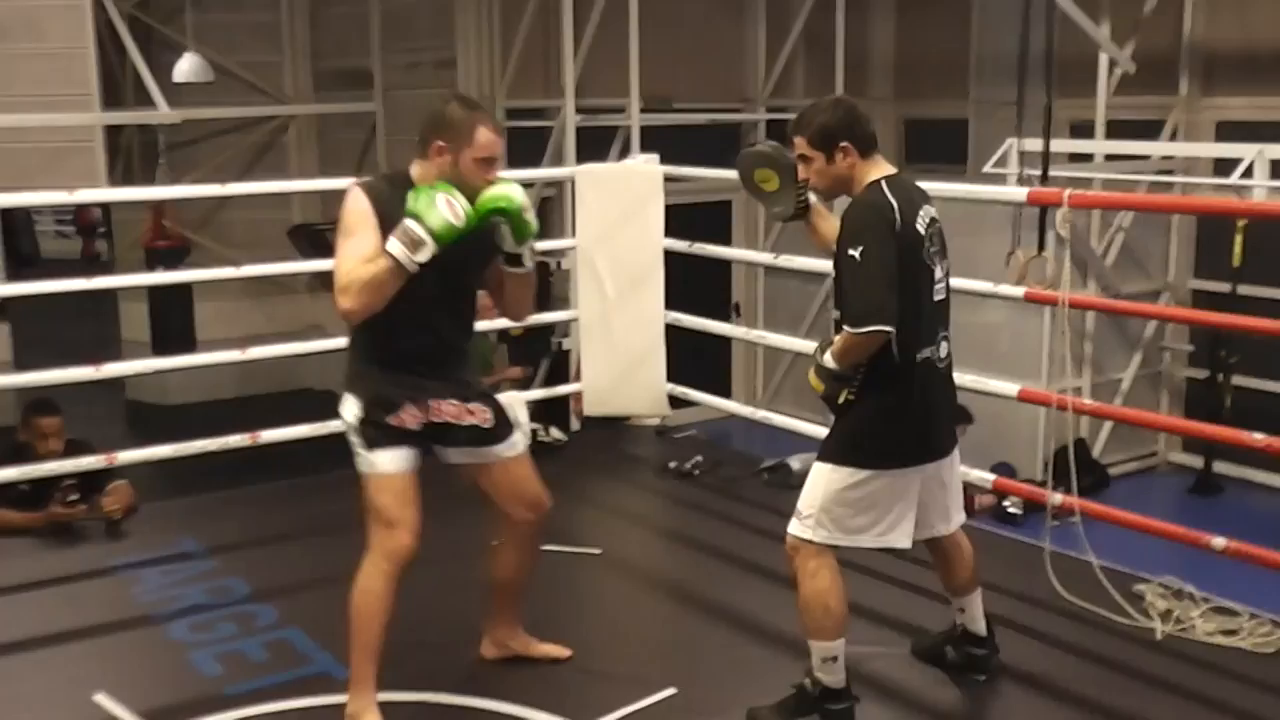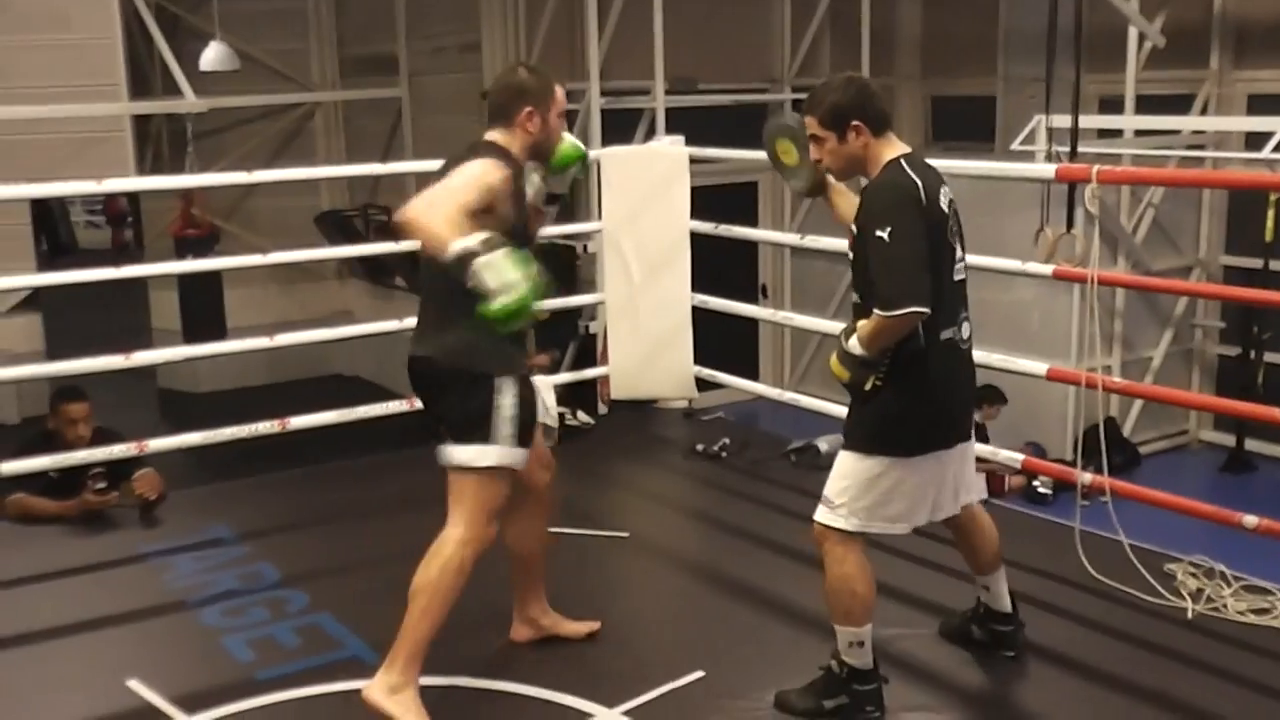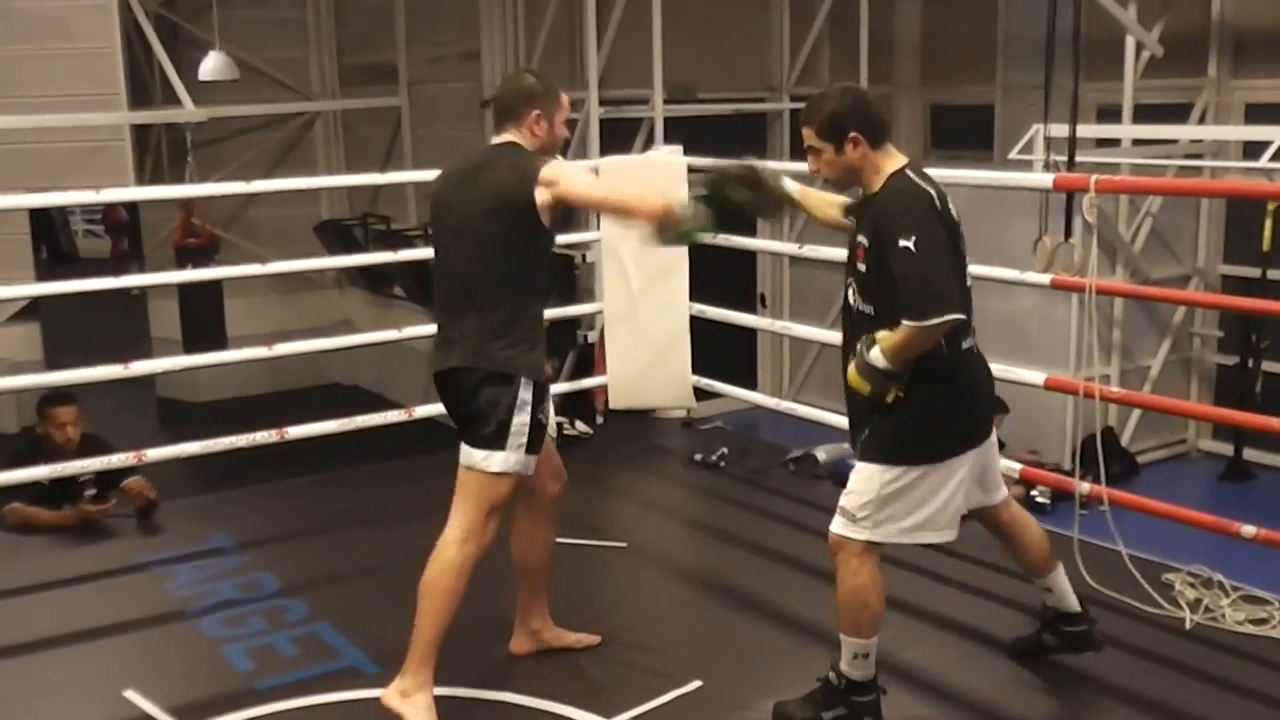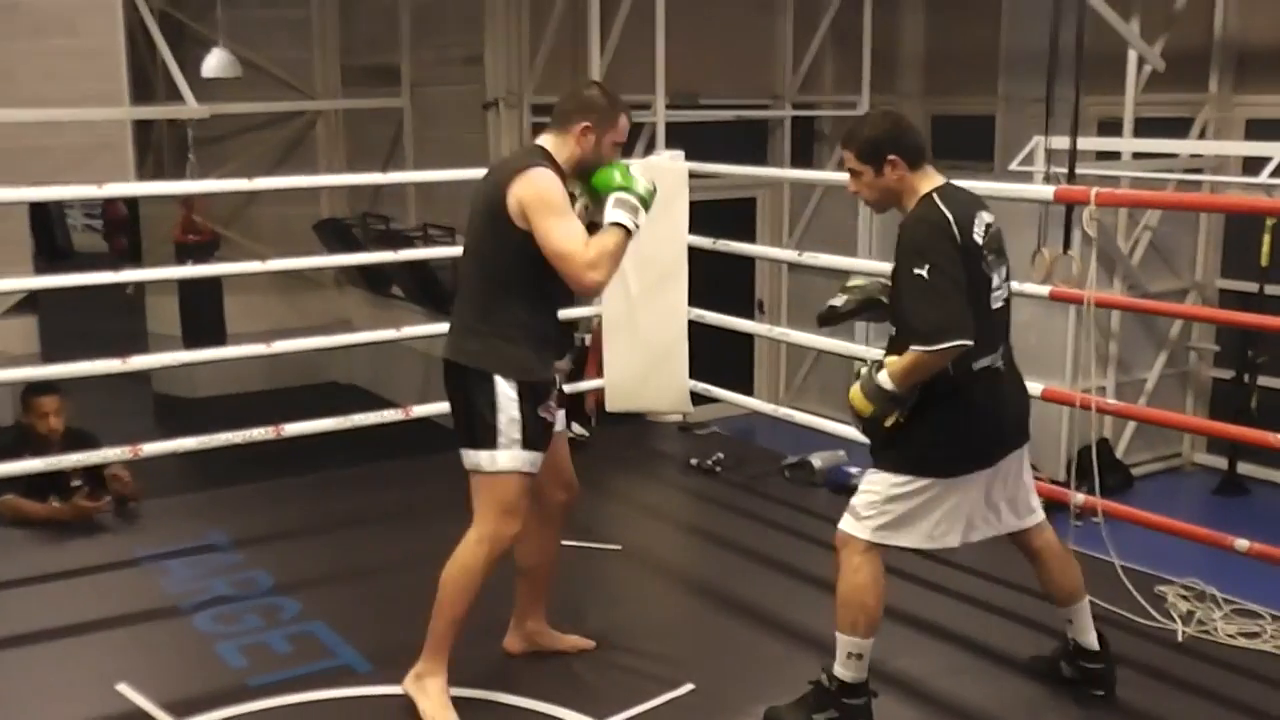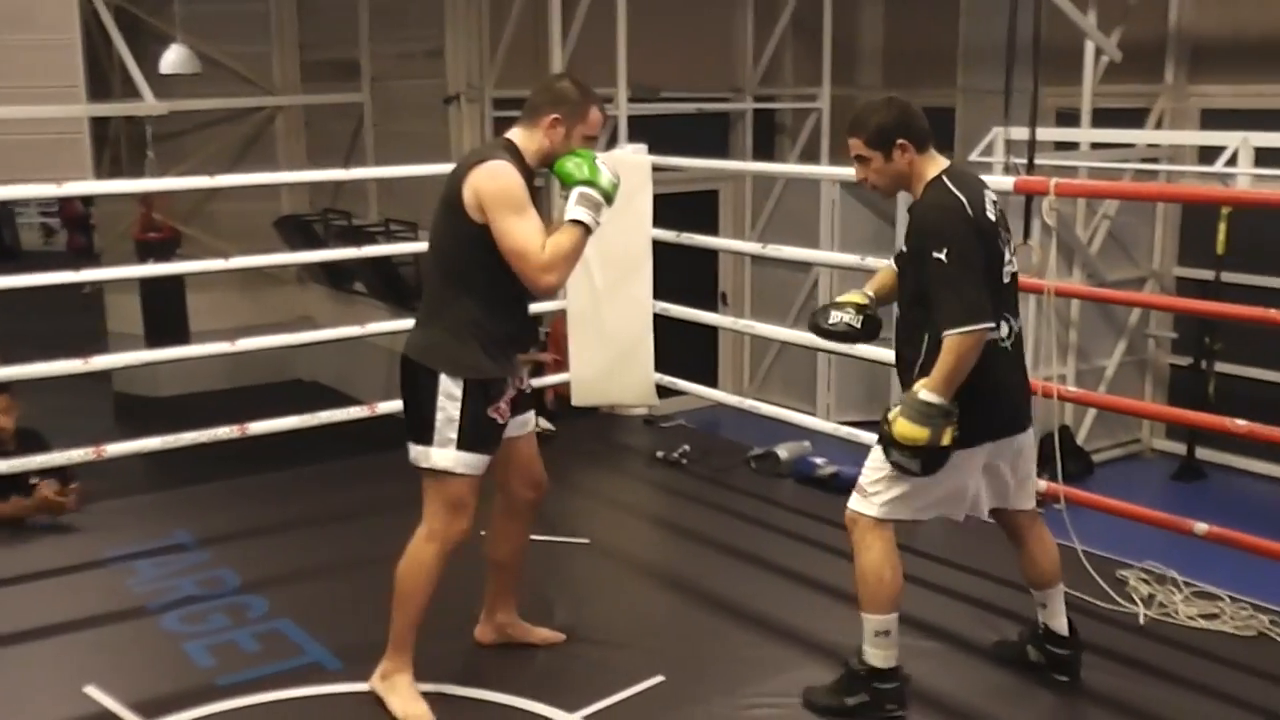
dt=0.2s
person 1, frame 1
left shoulder: (482, 211)
right shoulder: (370, 199)
left elbow: (518, 307)
right elbow: (352, 302)
left wrist: (514, 243)
right wrist: (413, 238)
left hip: (457, 389)
right hip: (387, 398)
left knee: (528, 511)
right knee: (395, 541)
left ankle: (503, 633)
person 1, frame 2
left shoulder: (497, 171)
right shoulder: (486, 170)
left elbow: (518, 242)
right elbow: (418, 215)
left wrist: (536, 191)
right wrist: (480, 258)
left hip: (468, 362)
right hip: (476, 366)
left knee: (536, 482)
right knee: (473, 524)
left ankle: (532, 613)
person 1, frame 3
left shoulder: (449, 179)
right shoulder: (542, 174)
right elbow: (645, 205)
right wrist: (682, 216)
left hip: (461, 360)
right hip: (501, 368)
left knee: (545, 488)
right knee: (475, 525)
left ankle: (533, 626)
person 1, frame 4
left shoulder: (536, 174)
right shoulder: (537, 181)
left elbow: (565, 269)
right elbow: (588, 275)
left wrist: (606, 203)
right wrist: (625, 209)
left hip: (522, 365)
right hip: (496, 370)
left knee: (557, 492)
right knee: (498, 524)
left ankle: (528, 626)
person 1, frame 5
left shoulder: (510, 172)
right shoulder: (496, 174)
left elbow: (534, 265)
right elbow: (544, 275)
left wrist: (576, 201)
right wrist: (587, 204)
left hip: (493, 363)
right hip: (451, 369)
left knee: (525, 489)
right knee: (447, 523)
left ankle: (497, 618)
person 2, frame 1
left shoulder: (873, 212)
right shoulder: (911, 200)
left elbow: (870, 327)
left wrist: (831, 362)
right wrist: (805, 207)
left hip: (885, 415)
right hip: (929, 404)
left knee: (808, 544)
right knee: (940, 529)
right ankle: (972, 641)
person 2, frame 2
left shoulder: (894, 195)
right shoulder: (910, 179)
left elbow: (903, 310)
right elbow: (857, 218)
left wrist: (857, 346)
right wrist: (829, 182)
left hip: (907, 398)
right hip: (945, 385)
left knee: (837, 532)
right knee: (960, 506)
right ankle: (997, 616)
person 2, frame 3
left shoulder: (905, 207)
right shoulder: (892, 194)
left elbow: (938, 314)
right elbow: (849, 213)
left wrist: (877, 361)
right wrist: (776, 187)
left hip: (923, 409)
right hip: (961, 392)
left knee: (854, 540)
right knee: (996, 506)
right ankle: (1069, 617)
person 2, frame 4
left shoulder: (927, 229)
right shoulder: (967, 206)
left elbow: (944, 343)
left wrist: (884, 382)
right wrist: (887, 298)
left hip: (948, 424)
right hip: (999, 412)
left knee: (859, 542)
right knee: (1032, 531)
right ankle: (1090, 656)
person 2, frame 5
left shoulder: (940, 212)
right shoulder: (965, 190)
left elbow: (969, 323)
right elbow: (909, 266)
left wrist: (927, 401)
right wrist: (863, 298)
left hip: (960, 398)
right hip: (1002, 395)
left knee: (868, 518)
right knee: (1019, 513)
right ankle: (1057, 642)
